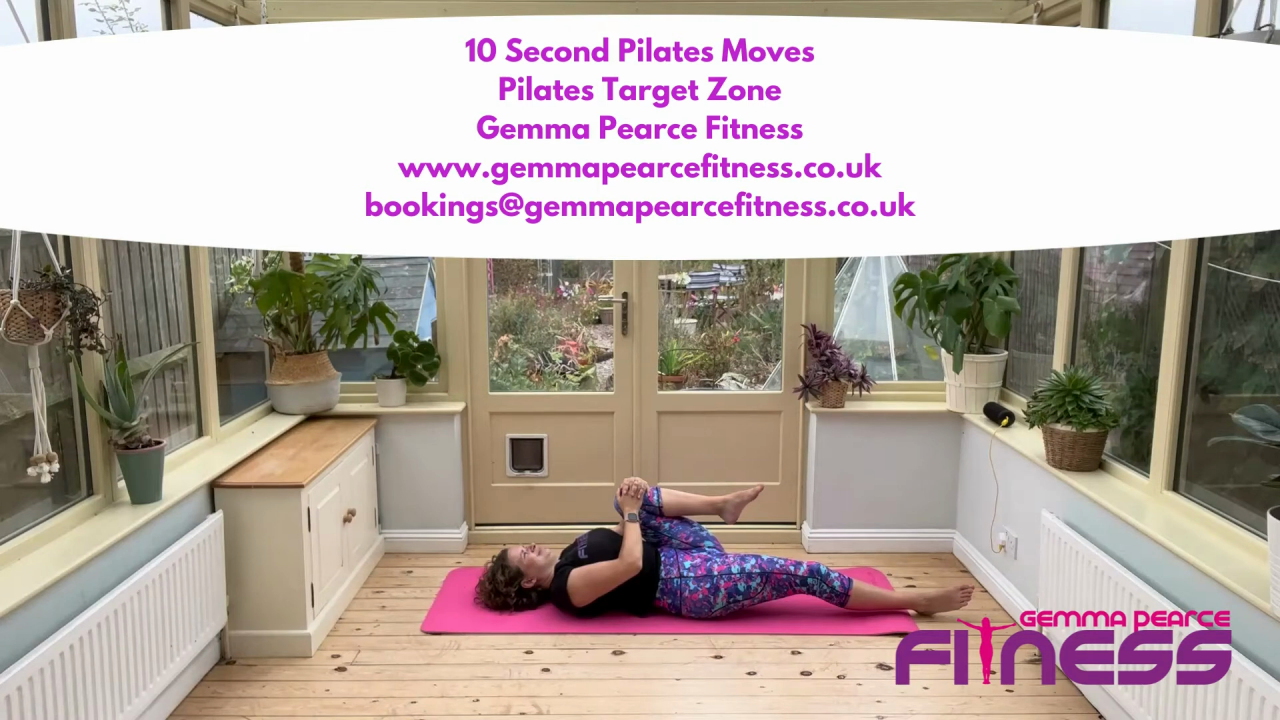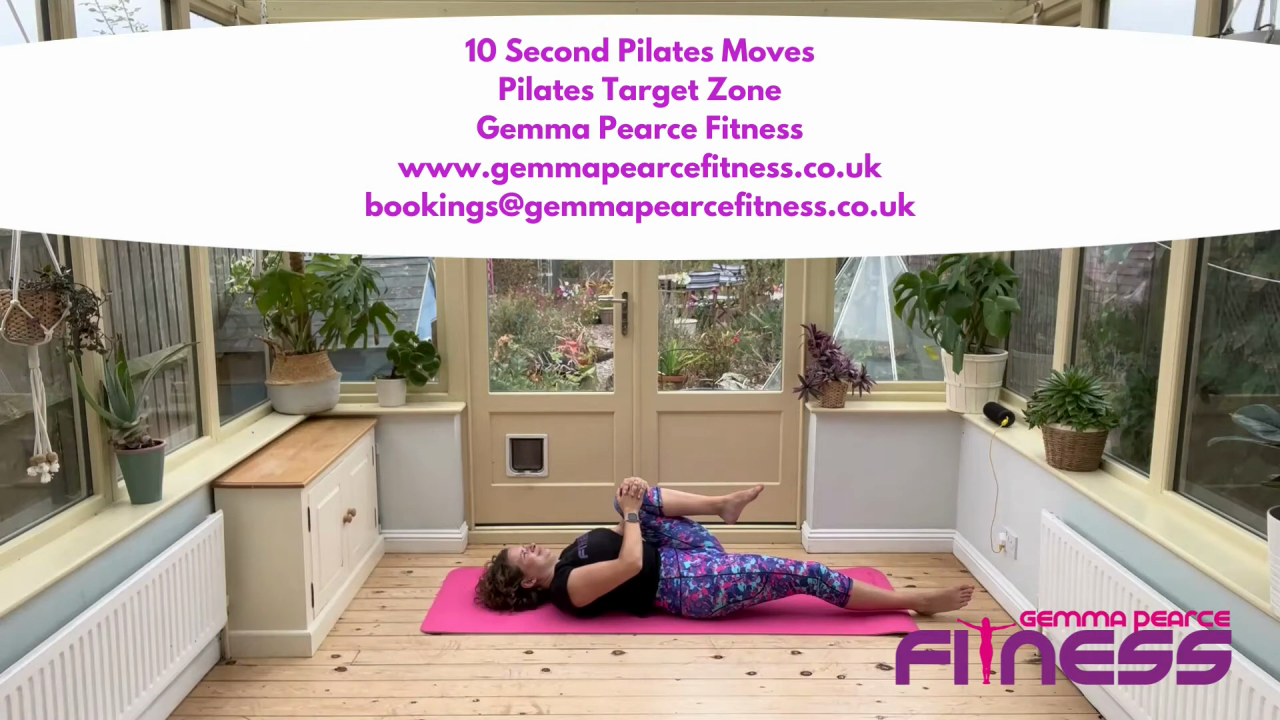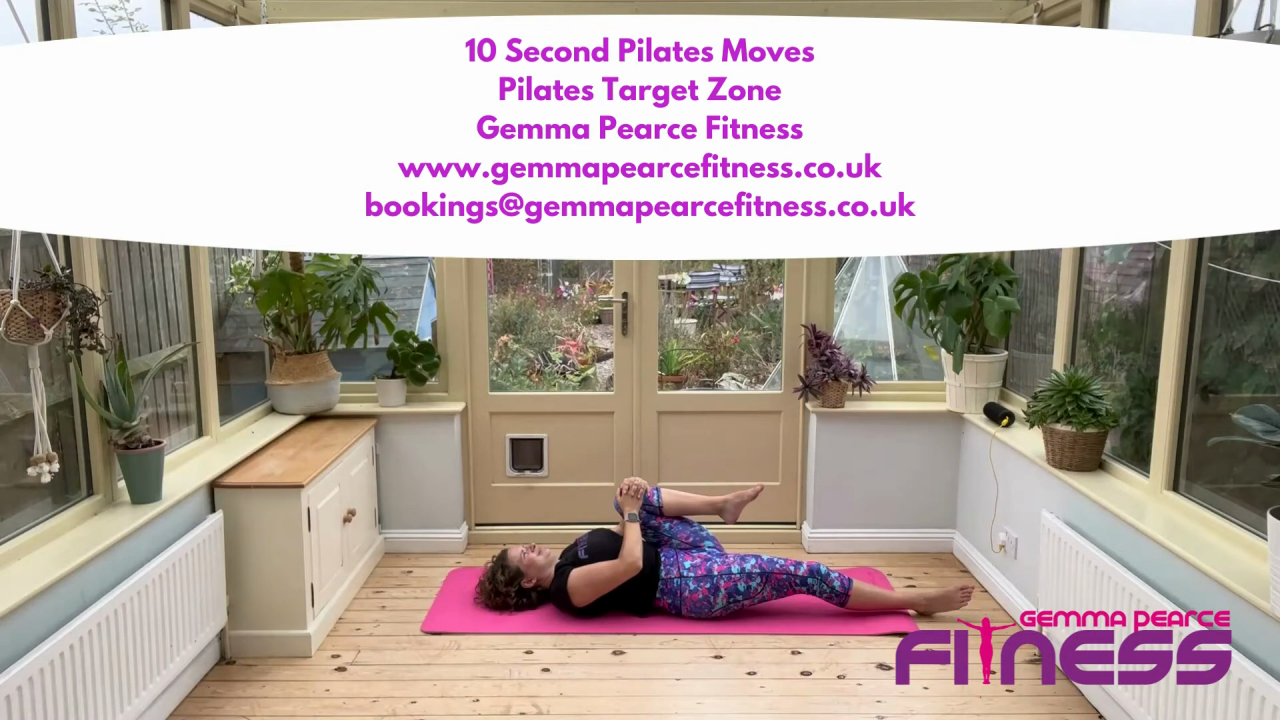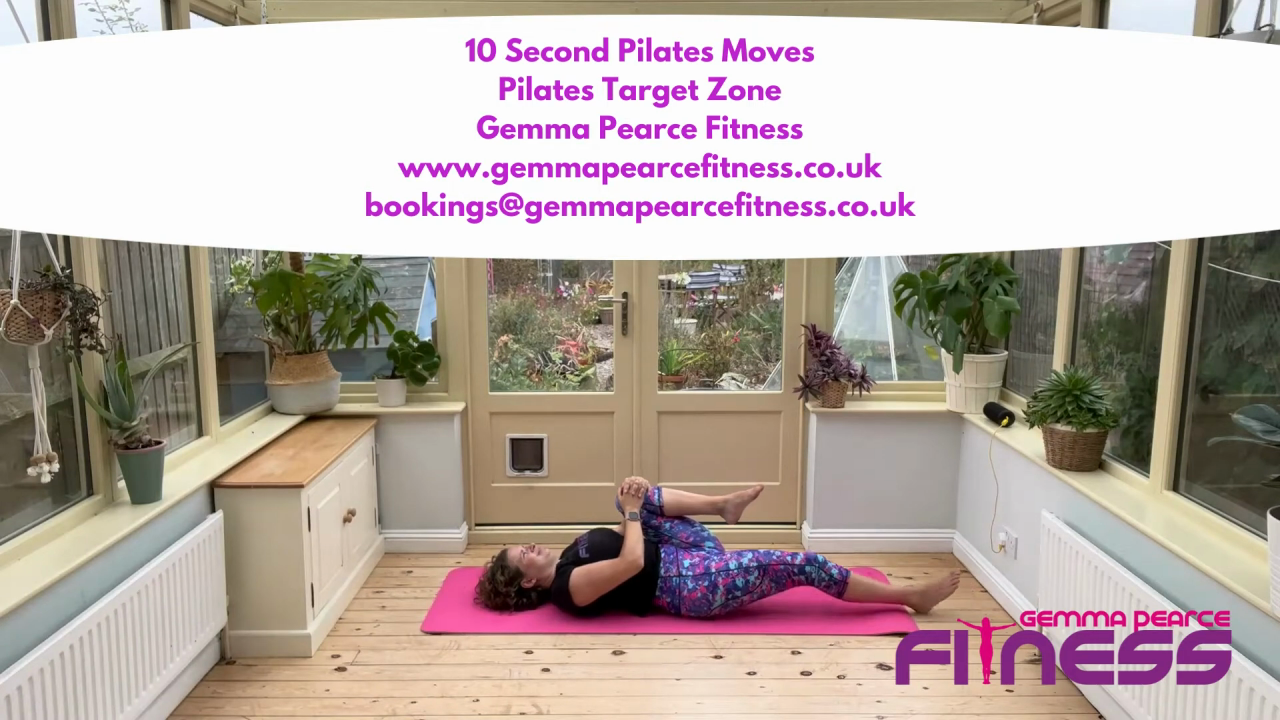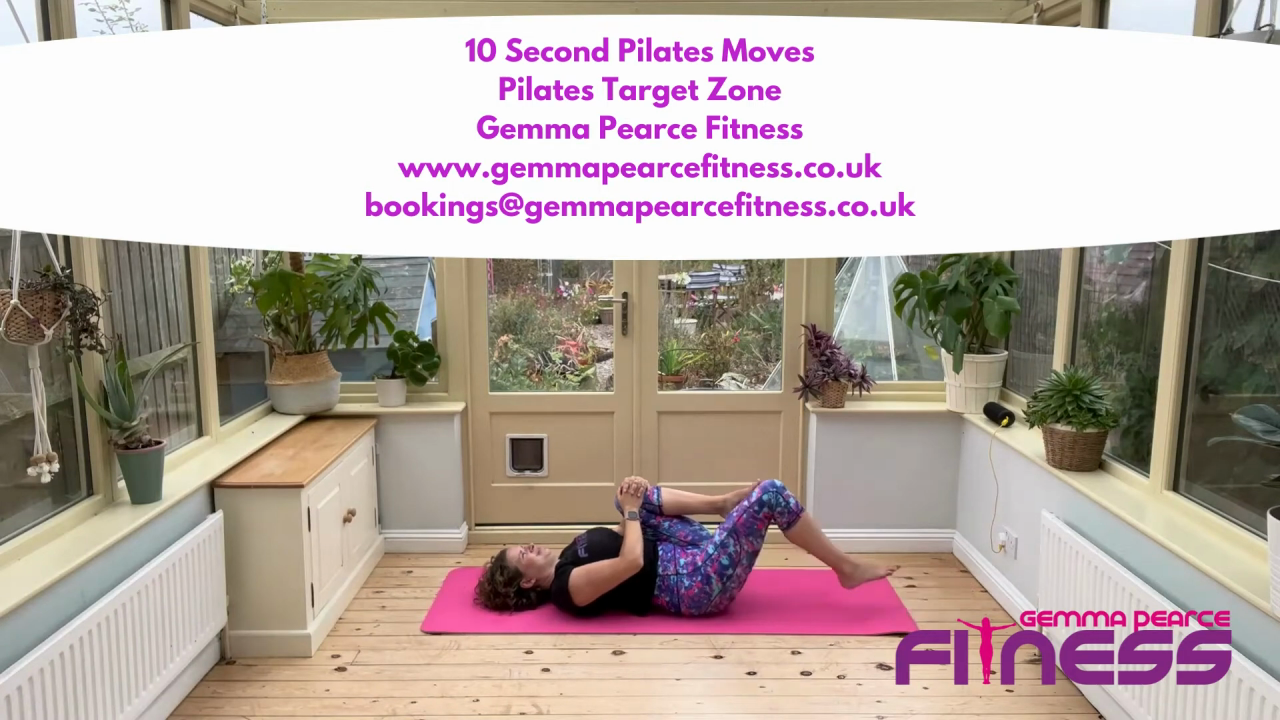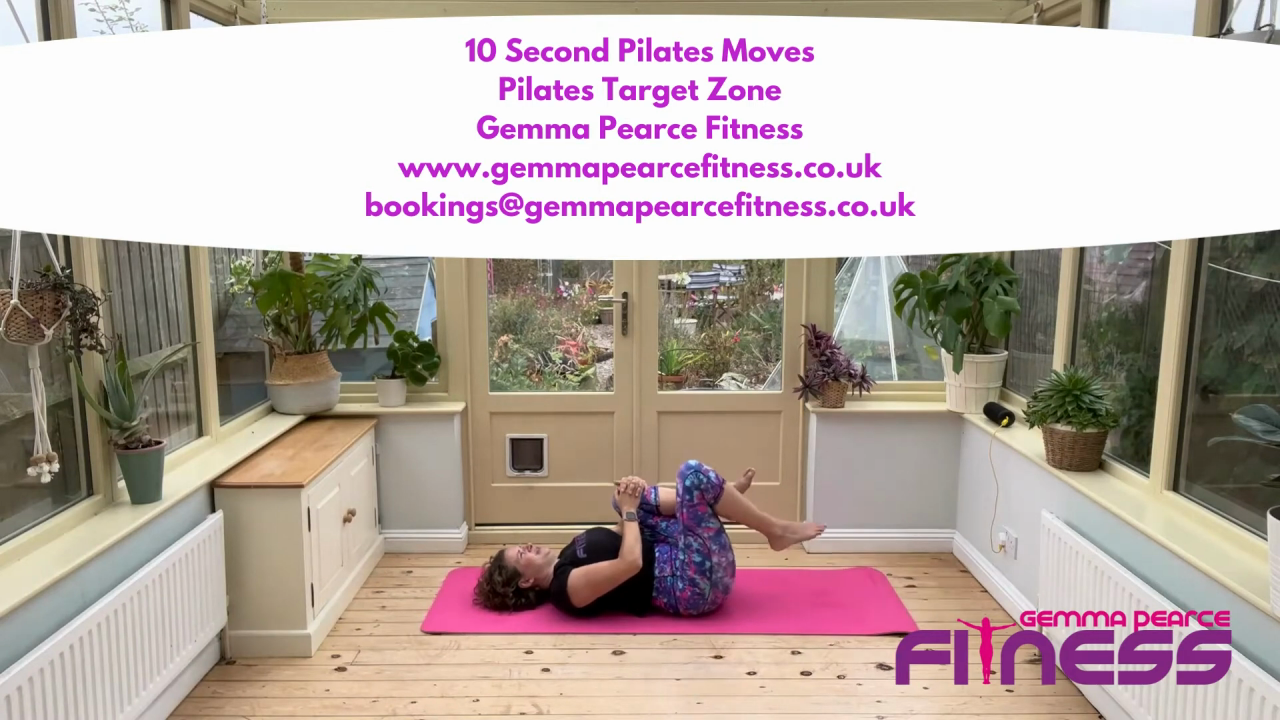
dt=0.5s
person 1, frame 1
left shoulder: (568, 558)
right shoulder: (568, 588)
left elbow: (620, 538)
right elbow: (630, 564)
left wrist: (632, 503)
right wrist: (632, 512)
left hip: (684, 560)
right hip: (689, 587)
left knee: (637, 497)
right knee: (801, 573)
left ankle: (723, 504)
right ankle: (915, 599)
person 1, frame 2
left shoulder: (569, 559)
right shoulder: (570, 588)
left elbow: (619, 540)
right elbow: (631, 564)
left wrist: (631, 508)
right wrist: (631, 513)
left hip: (687, 559)
right hip: (690, 586)
left knee: (641, 500)
right knee: (801, 573)
left ankle: (722, 505)
right ankle: (915, 600)
person 1, frame 3
left shoulder: (568, 559)
right shoulder: (569, 588)
left elbow: (621, 539)
right elbow: (631, 563)
left wrist: (632, 505)
right wrist: (631, 513)
left hip: (688, 560)
right hip: (692, 587)
left knee: (637, 499)
right knee: (804, 574)
left ankle: (723, 504)
right ankle: (917, 600)
person 1, frame 4
left shoulder: (569, 561)
right shoulder: (571, 588)
left elbow: (621, 541)
right elbow: (632, 562)
left wrist: (632, 507)
right wrist: (632, 512)
left hip: (691, 559)
right hip: (694, 587)
left knee: (643, 497)
right knee: (803, 564)
left ankle: (723, 504)
right ankle: (911, 596)
person 1, frame 5
left shoulder: (568, 560)
right shoulder: (571, 587)
left elbow: (621, 539)
right elbow: (633, 561)
left wrist: (632, 505)
right wrist: (630, 510)
left hip: (686, 559)
right hip: (697, 586)
left knee: (642, 499)
right knee: (771, 492)
left ankle: (723, 503)
right ankle: (845, 568)
person 1, frame 6
left shoulder: (567, 559)
right shoulder: (569, 587)
left elbow: (618, 539)
right elbow: (630, 563)
left wrist: (630, 503)
right wrist: (629, 510)
left hip: (672, 560)
right hip: (693, 587)
left knee: (634, 497)
right knee: (693, 473)
left ankle: (723, 501)
right ankle: (777, 531)
